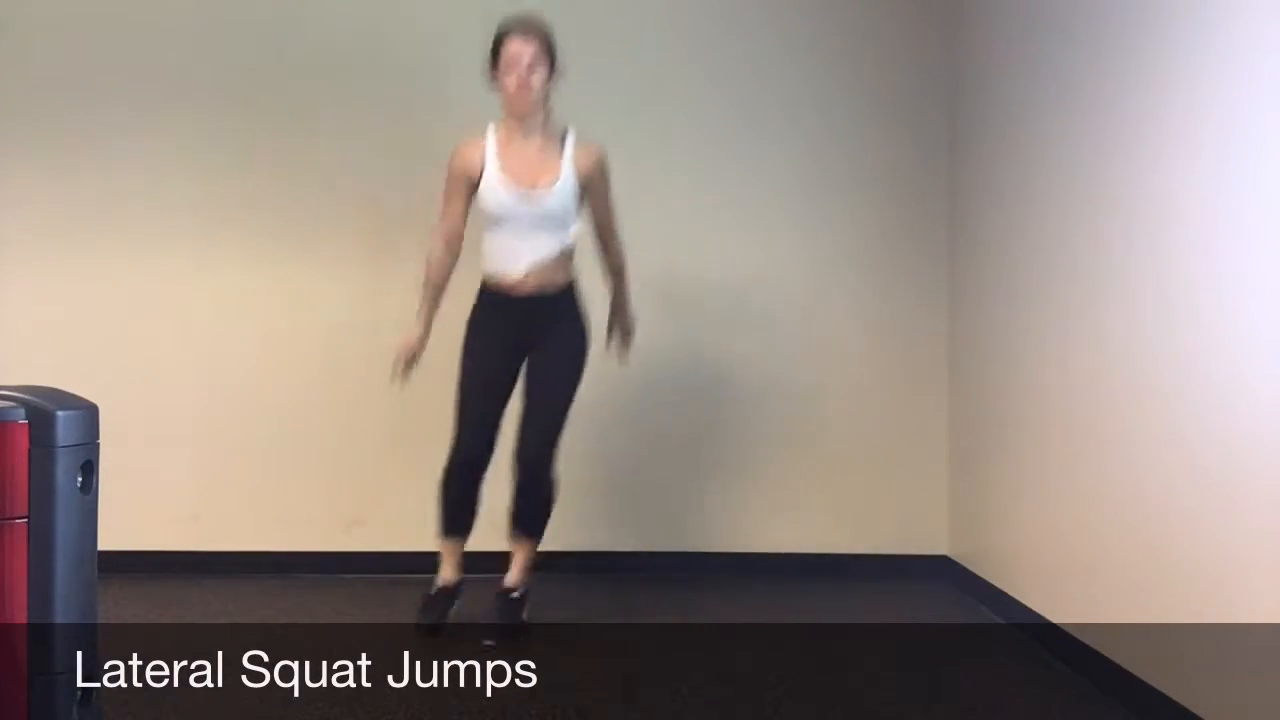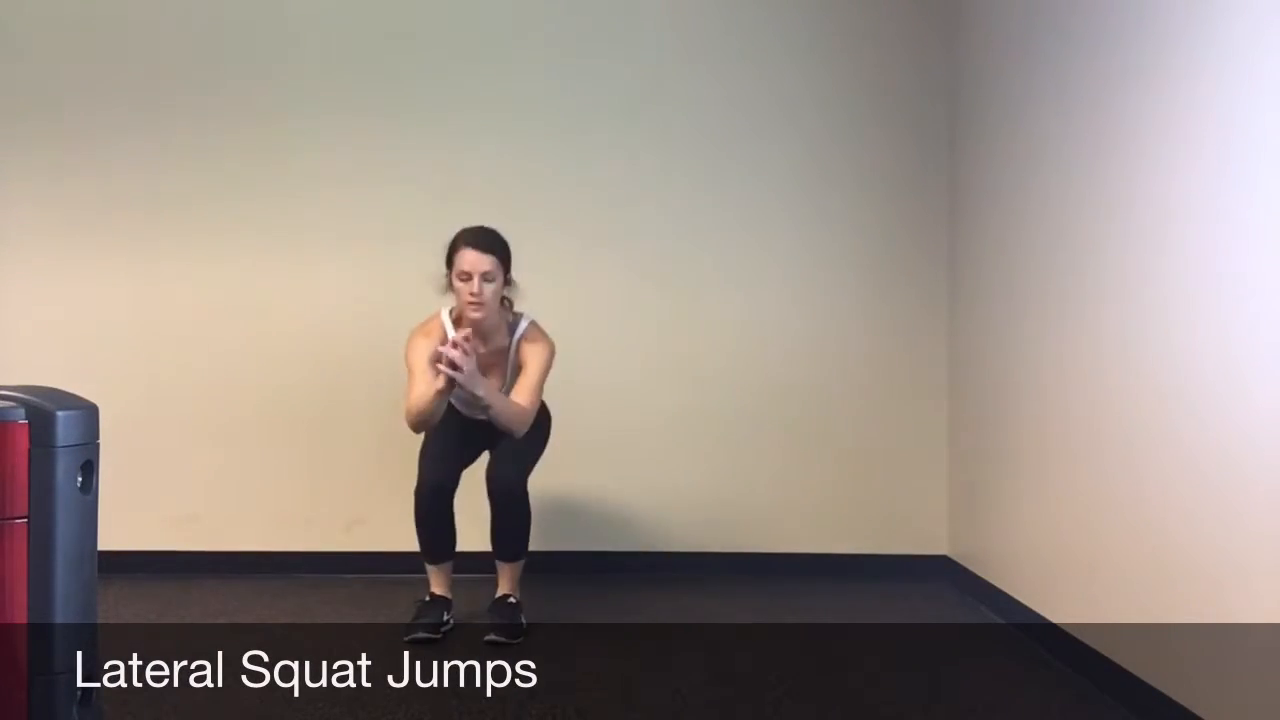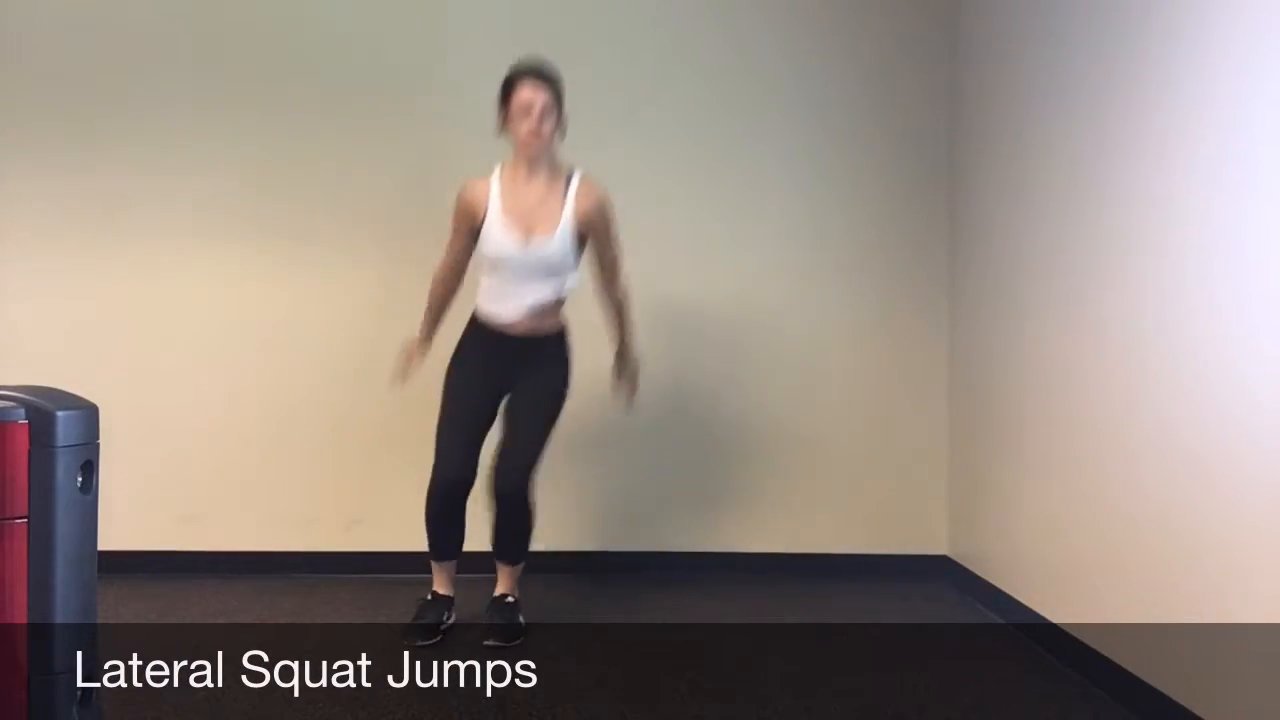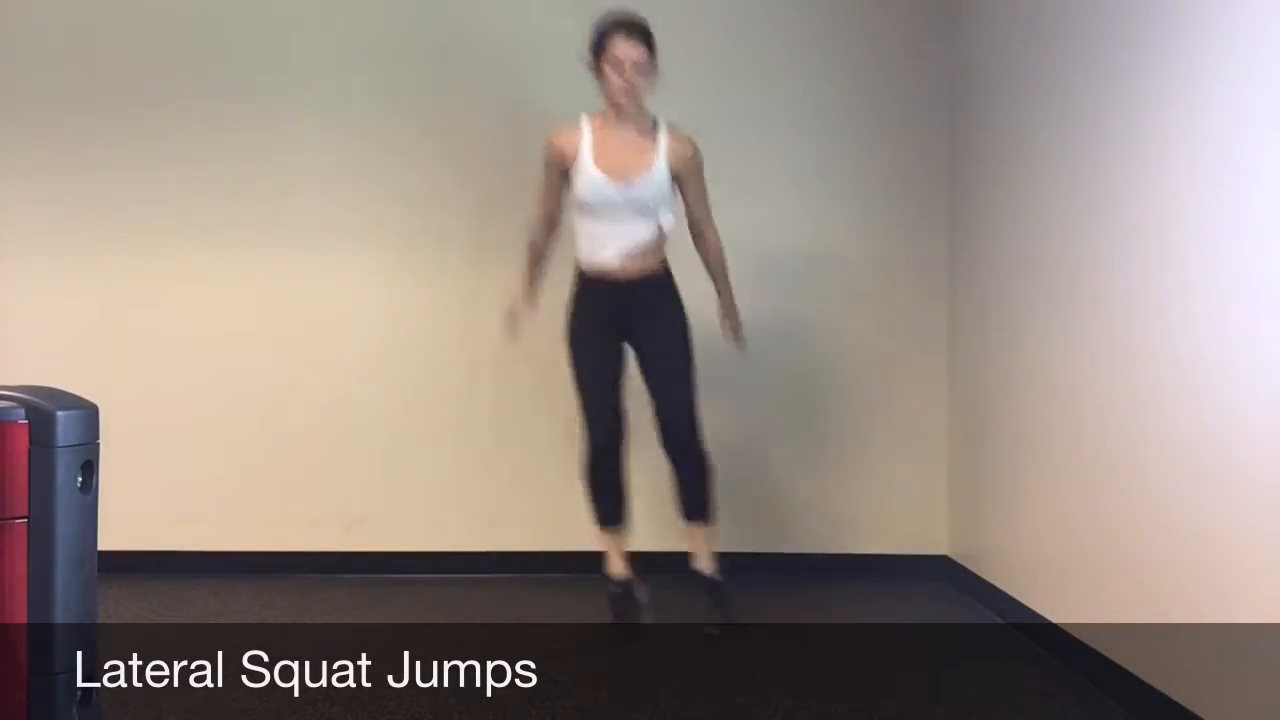
dt=0.4s
person 1, frame 1
left shoulder: (584, 159)
right shoulder: (473, 156)
left elbow: (608, 240)
right elbow: (445, 247)
left wrist: (621, 305)
right wrist: (421, 327)
left hip: (558, 321)
right hip: (493, 318)
left knee: (536, 453)
right knee: (468, 449)
left ankle: (516, 583)
right ankle: (448, 578)
person 1, frame 2
left shoulder: (533, 341)
right shoulder: (430, 336)
left elbow: (521, 418)
right elbow: (416, 414)
left wrist: (480, 391)
right wrist: (443, 384)
left hip: (516, 423)
right hip: (458, 420)
left knee: (505, 483)
right knee: (431, 487)
left ankle: (508, 597)
right ankle: (438, 596)
person 1, frame 3
left shoulder: (587, 199)
right shoulder: (478, 196)
left elbow: (612, 282)
right elbow: (449, 277)
left wrist: (624, 352)
right wrist: (422, 339)
left hip: (544, 355)
right hip: (482, 347)
left knee: (510, 477)
right knee: (451, 474)
left ankle: (508, 594)
right ankle: (441, 592)
person 1, frame 4
left shoulder: (677, 148)
right shoulder: (567, 144)
left elbow: (703, 229)
right elbow: (545, 225)
left wrist: (727, 299)
right wrist: (527, 288)
left hip: (655, 300)
right hip: (592, 305)
left knee: (679, 429)
right knee: (603, 433)
left ankle: (706, 568)
right ankle: (618, 572)
